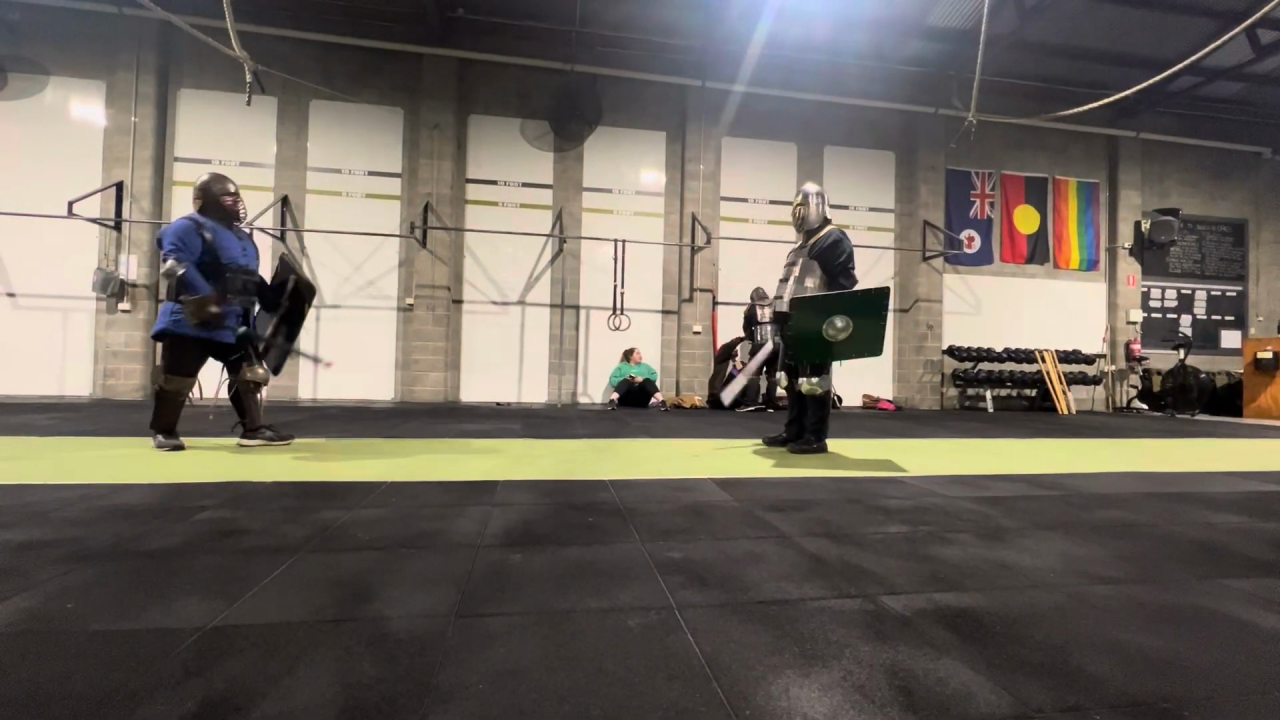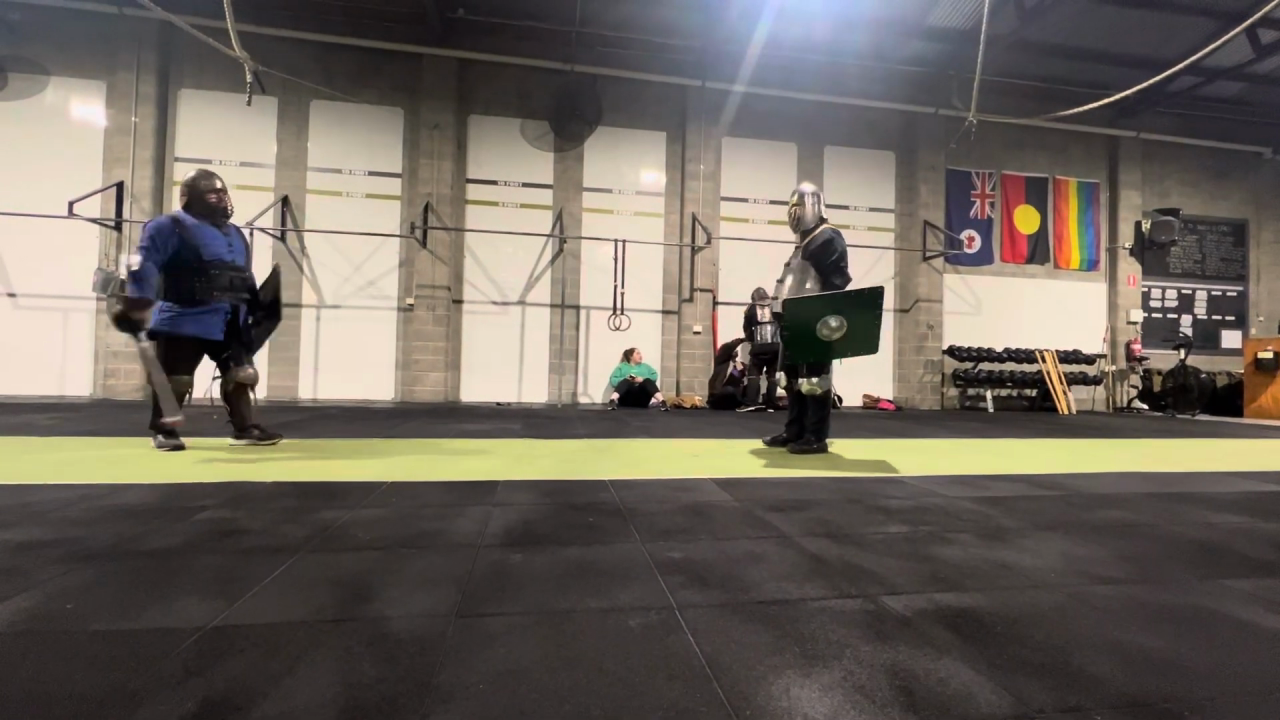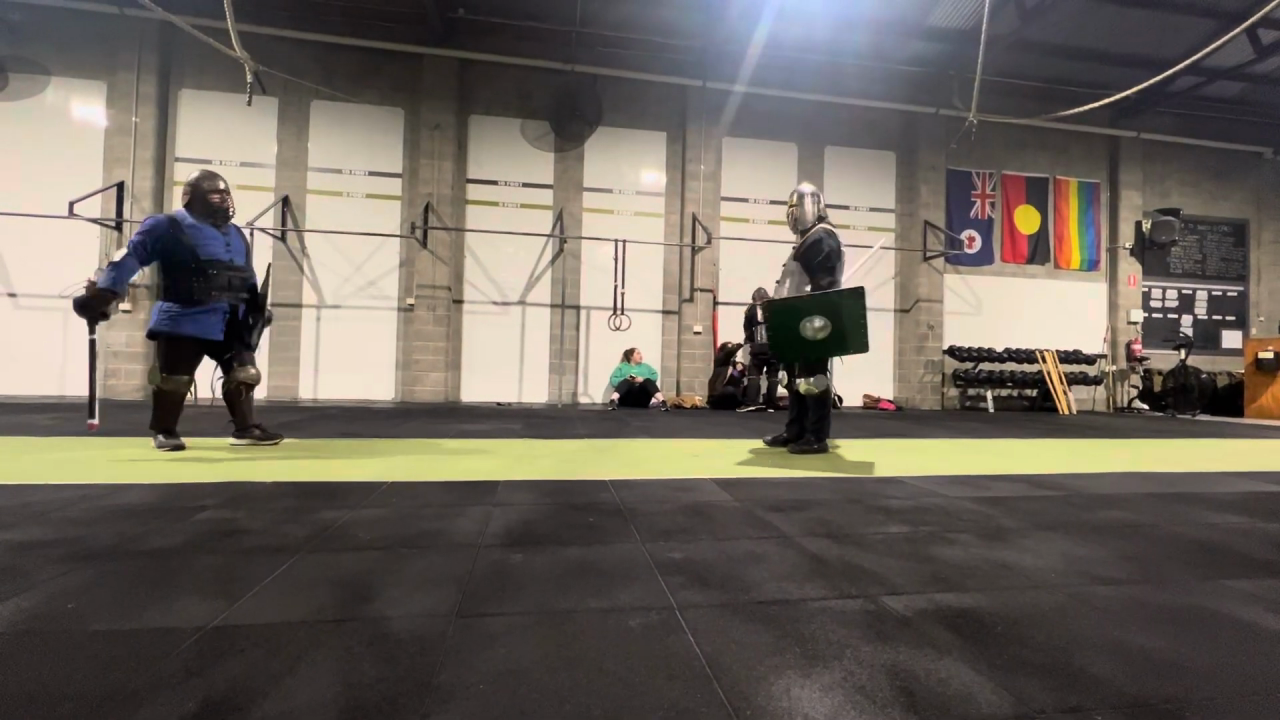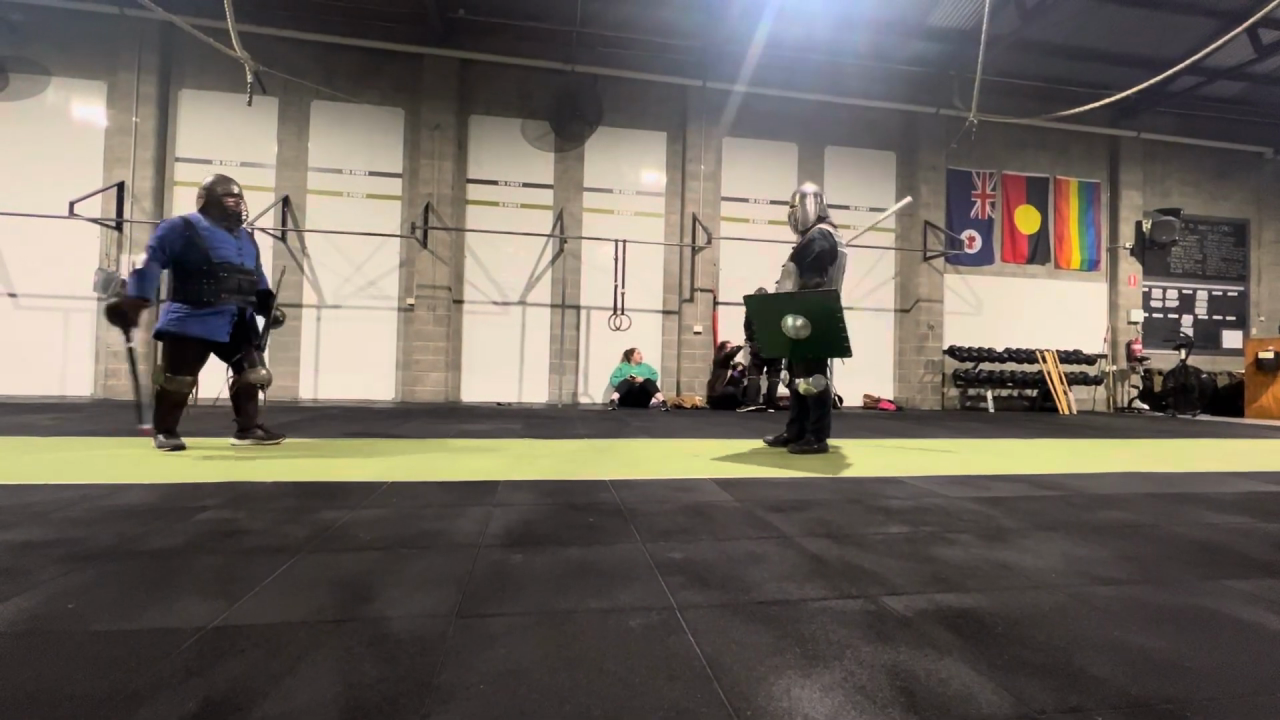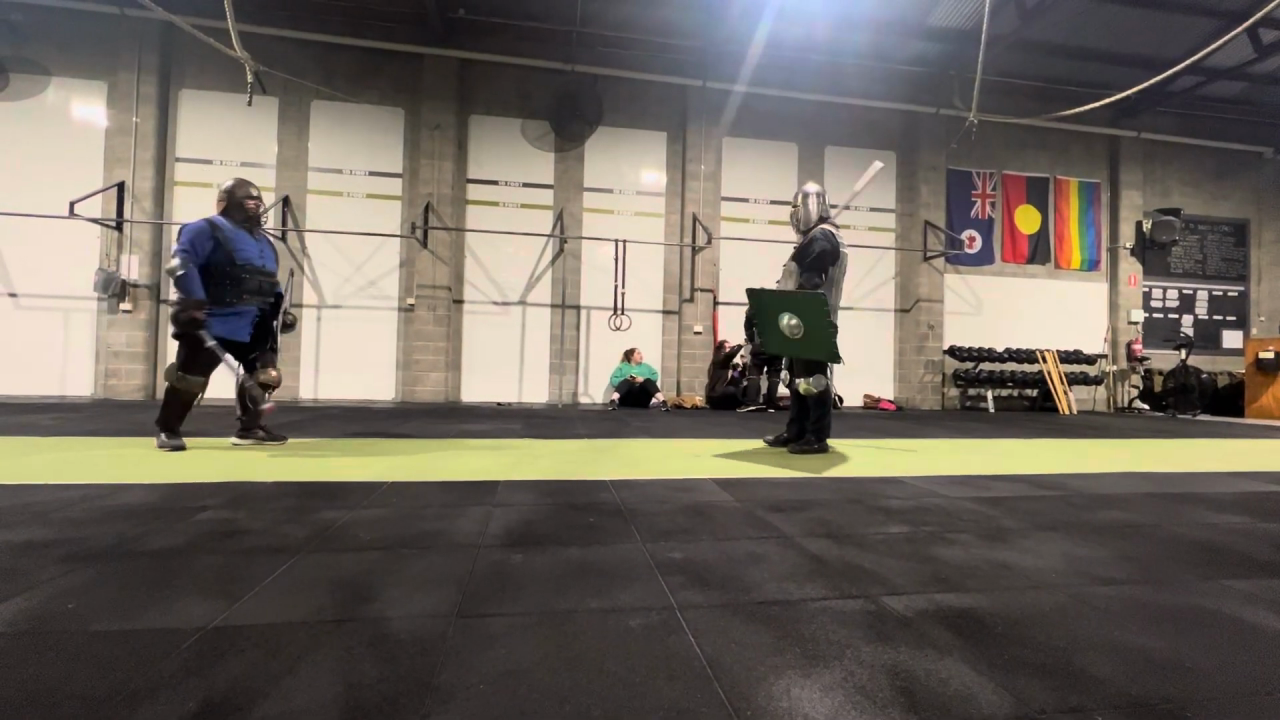
dt=0.2s
person 1, frame 1
left shoulder: (242, 237)
right shoulder: (187, 229)
left elbow: (252, 279)
right elbow: (178, 268)
left wrist: (271, 299)
right wrist: (204, 303)
left hip: (234, 323)
right hip: (191, 321)
left knee: (249, 374)
right knee: (176, 379)
left ankle: (254, 429)
right ankle: (163, 432)
person 1, frame 2
left shoulder: (233, 233)
right shoulder: (171, 227)
left elbow: (243, 275)
right elbow: (145, 265)
right wrist: (134, 306)
left hip: (228, 320)
right hip: (186, 317)
left knee: (240, 373)
right knee: (175, 378)
left ankle: (246, 429)
right ankle: (164, 432)
person 1, frame 3
left shoulder: (234, 233)
right shoulder: (169, 227)
left elbow: (247, 274)
right elbow: (130, 258)
left wrist: (257, 306)
right wrist: (101, 295)
left hip: (231, 320)
right hip: (185, 317)
left knee: (244, 372)
right knee: (174, 378)
left ankle: (245, 429)
right ankle: (164, 431)
person 1, frame 4
left shoulder: (245, 237)
right shoulder: (182, 228)
left elbow: (256, 278)
right elbow: (150, 263)
left wrist: (269, 306)
right wrist: (133, 302)
left hip: (238, 322)
right hip: (192, 319)
left knee: (254, 372)
right knee: (177, 378)
left ankle: (248, 429)
right ankle: (165, 431)
person 1, frame 5
left shoulder: (262, 240)
right shoulder: (207, 230)
left elbow: (271, 283)
right elbow: (181, 265)
left wrist: (281, 311)
right wrist: (192, 306)
left hip: (254, 324)
right hip: (211, 320)
left knee: (263, 374)
right knee: (189, 376)
left ankle: (249, 429)
right ankle: (167, 430)
person 2, frame 1
left shoulder: (834, 239)
right shoulder: (802, 243)
left elbow: (843, 281)
right wrist: (779, 317)
left knee: (814, 378)
right knee: (792, 377)
left ankle: (816, 437)
right ankle: (794, 431)
person 2, frame 2
left shoulder: (828, 237)
right shoulder: (806, 240)
left elbow: (836, 280)
left knee: (814, 378)
right knee: (792, 377)
left ankle: (816, 437)
right ankle: (795, 431)
person 2, frame 3
left shoulder: (822, 237)
right shoulder: (811, 238)
left elbow: (823, 281)
left knee: (812, 377)
right knee: (794, 377)
left ankle: (817, 438)
right ankle: (795, 432)
person 2, frame 4
left shoulder: (819, 237)
right shoulder: (816, 237)
left elbow: (812, 282)
left knee: (812, 377)
right knee: (797, 377)
left ankle: (817, 437)
right ankle: (796, 431)
person 2, frame 5
left shoulder: (821, 237)
right shoulder: (815, 237)
left elbow: (811, 282)
left knee: (812, 377)
right knee: (797, 377)
left ankle: (817, 437)
right ankle: (796, 431)
